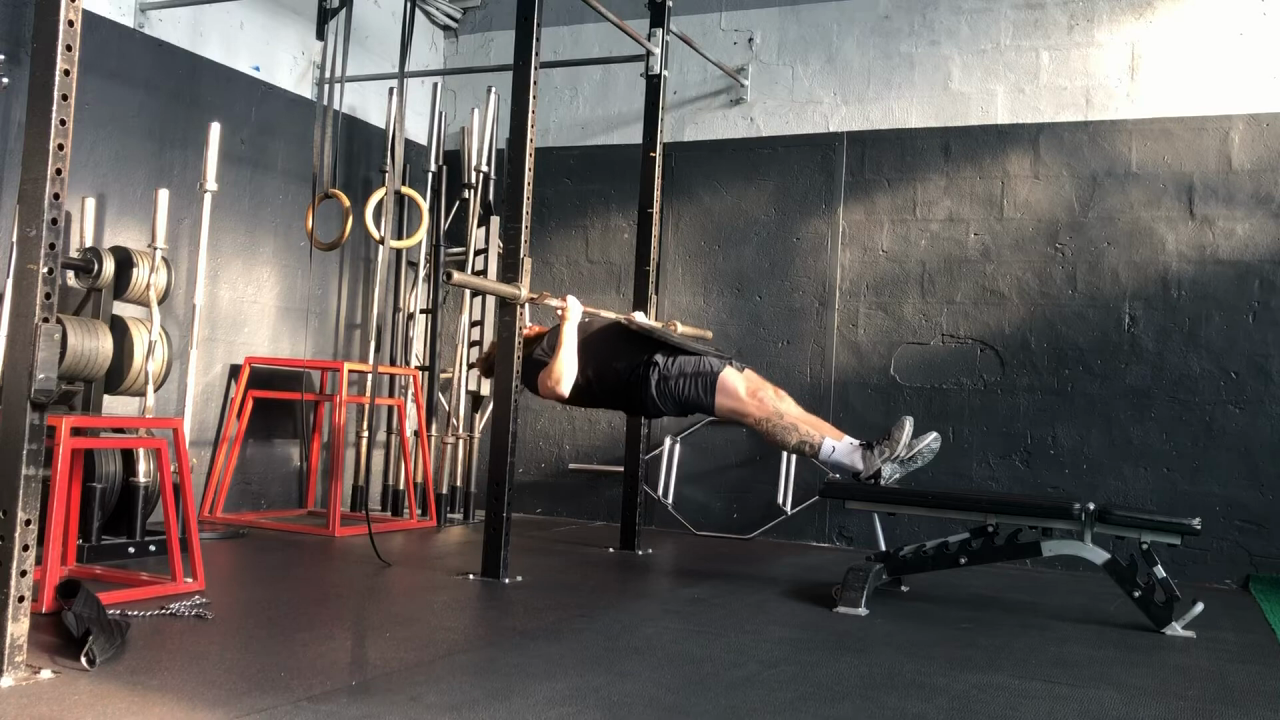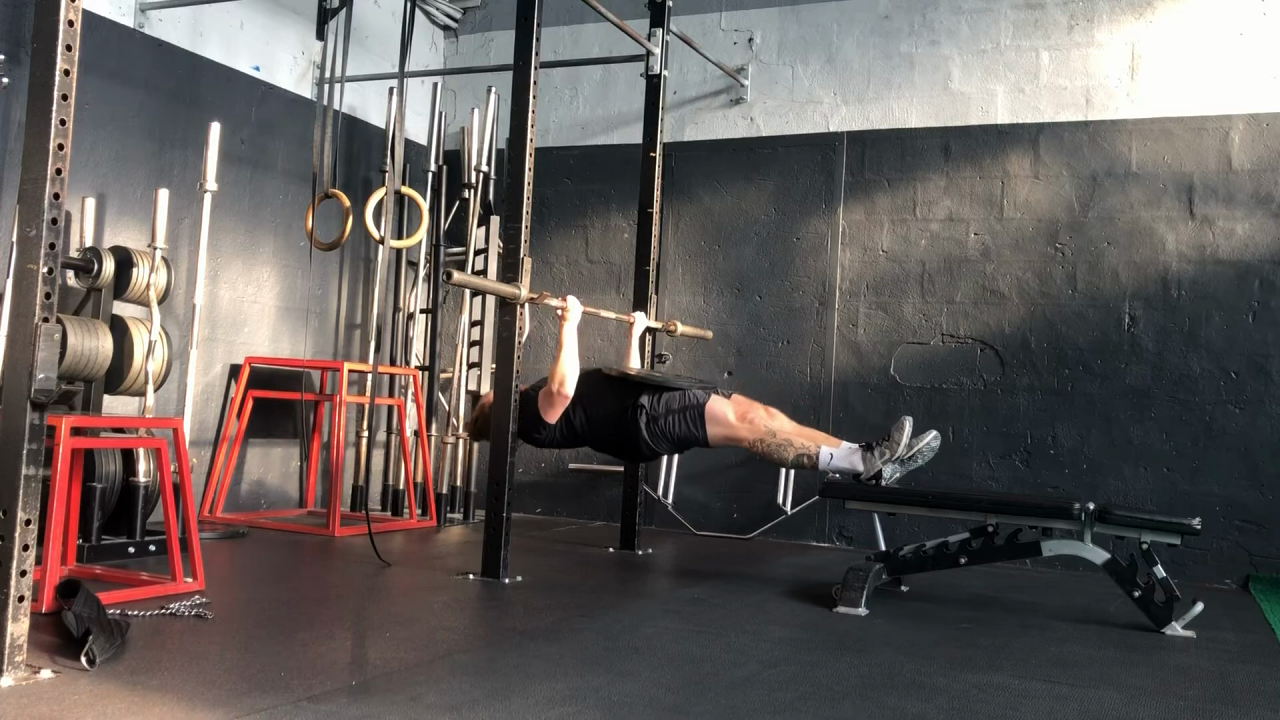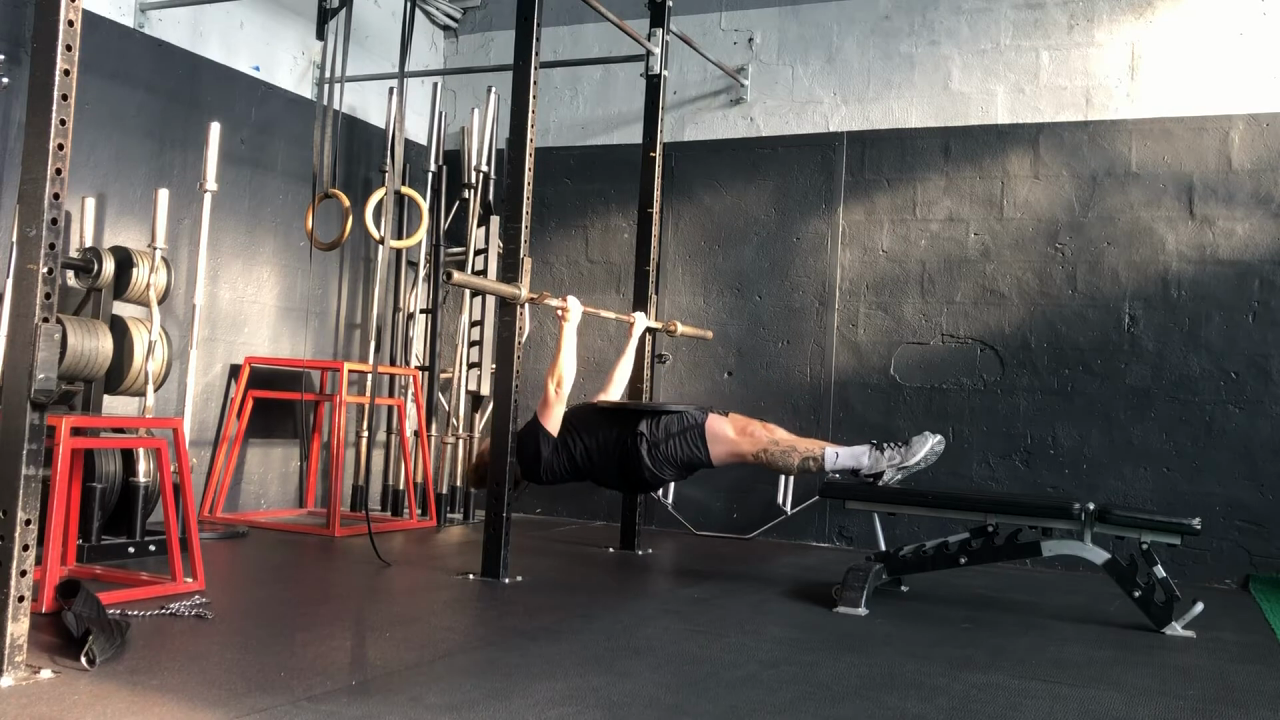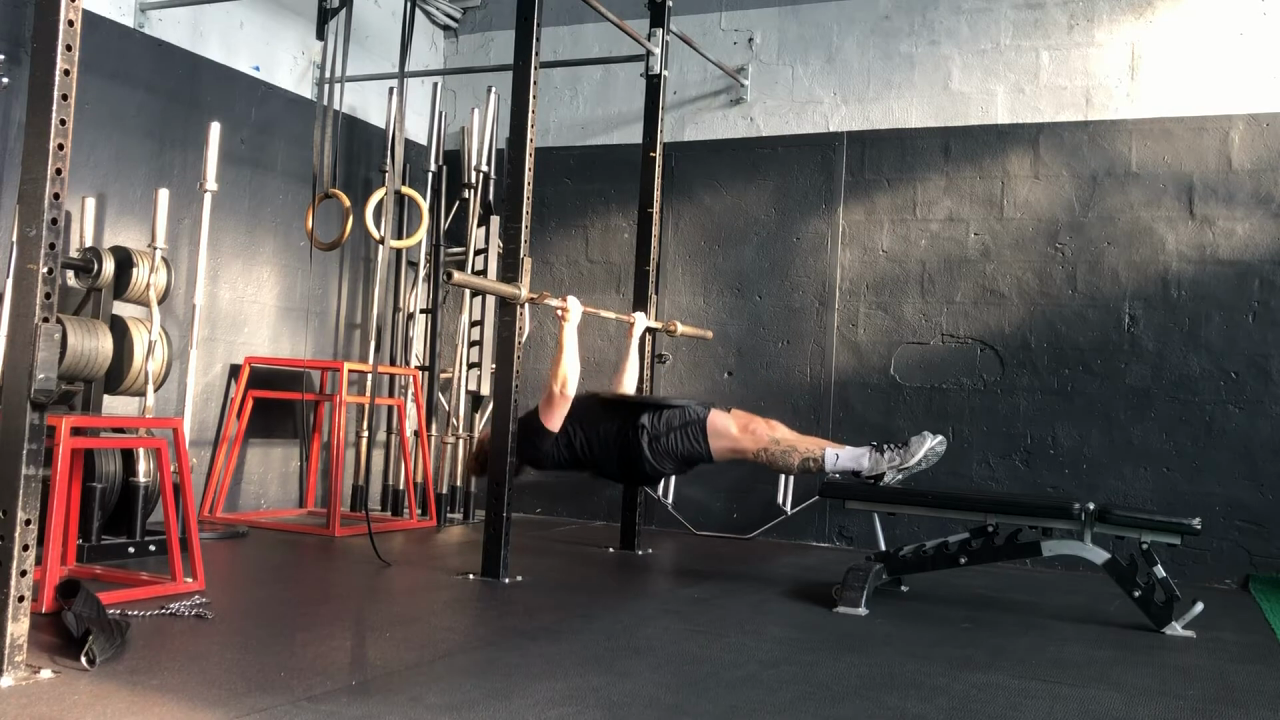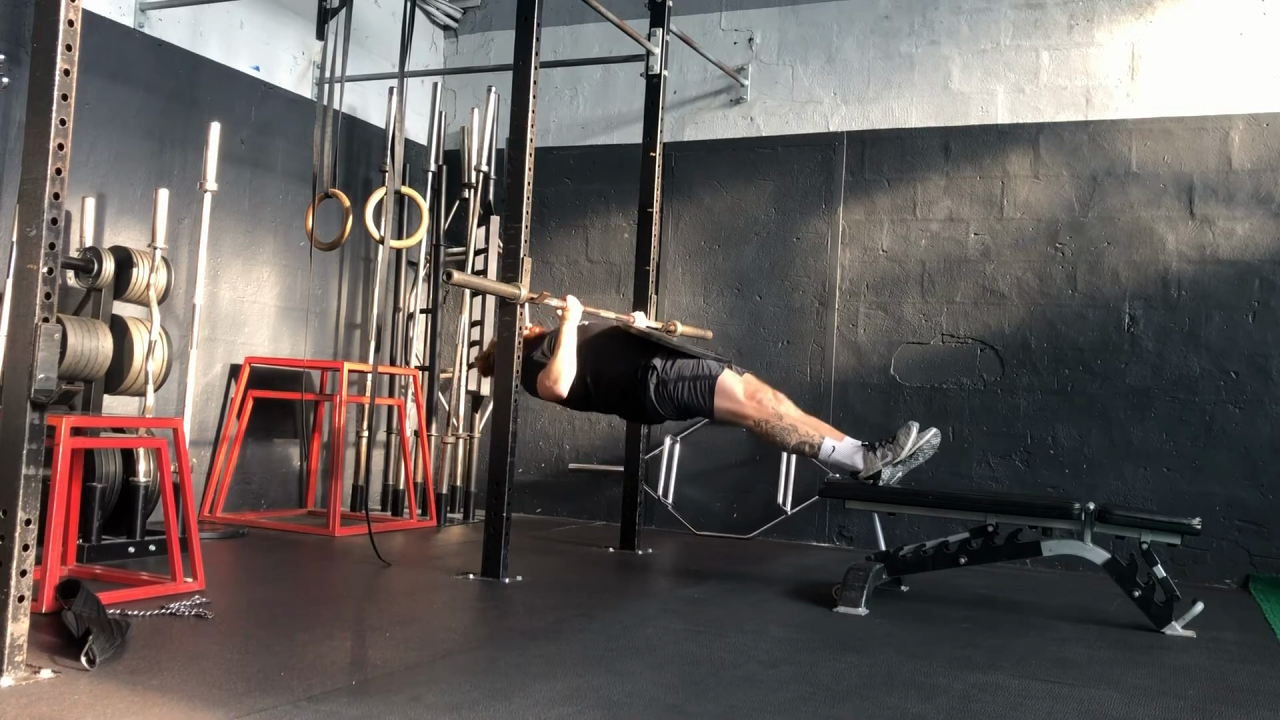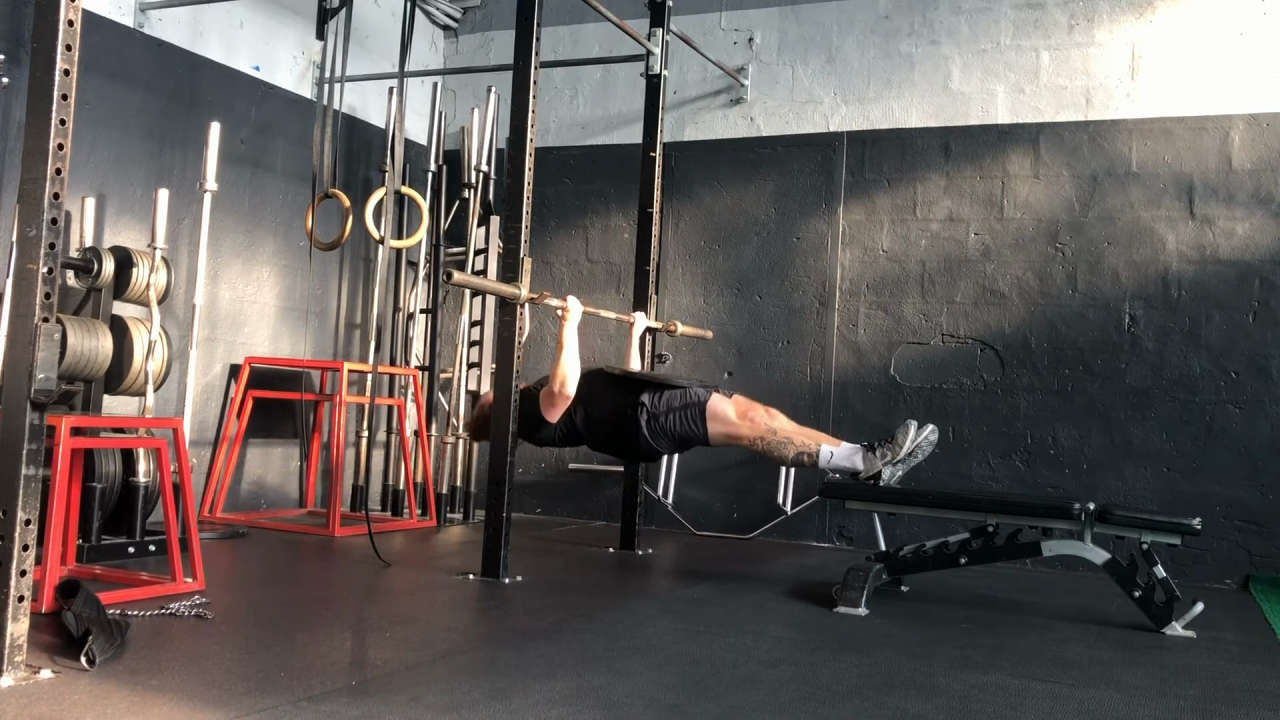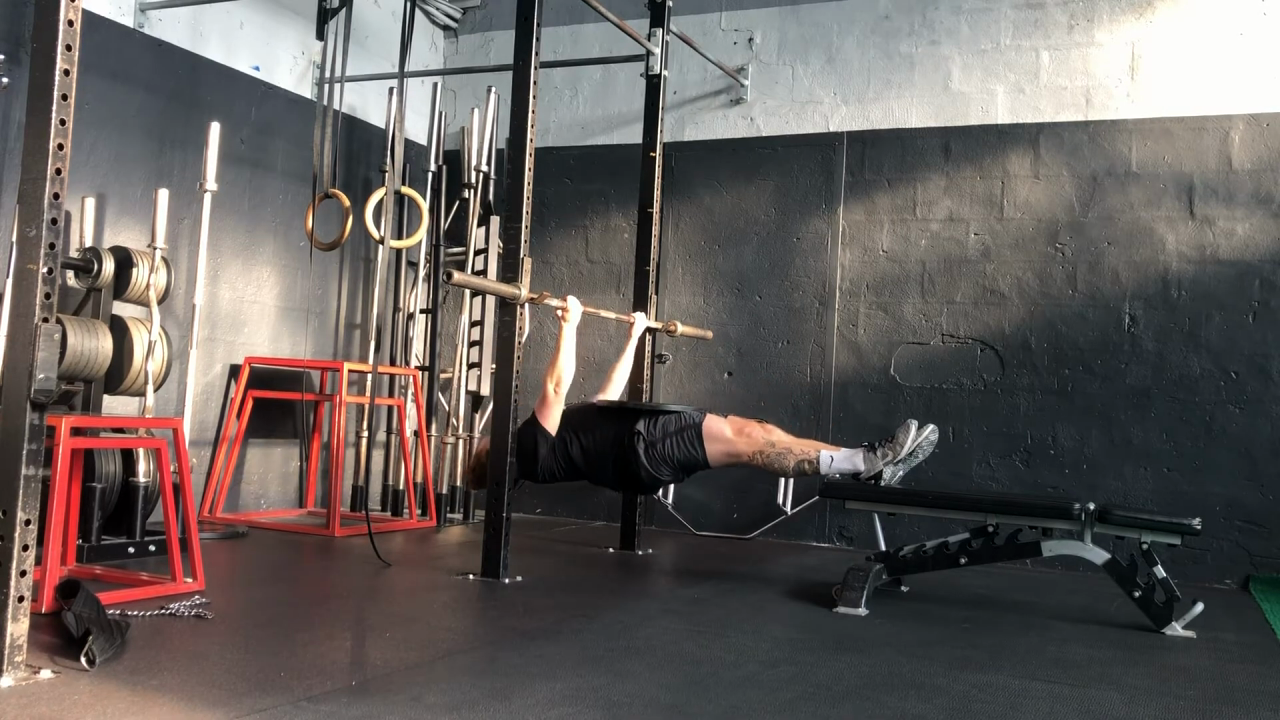
dt=0.7s
person 1, frame 1
left shoulder: (553, 344)
right shoulder: (536, 362)
right elbow: (560, 385)
left wrist: (638, 328)
right wrist: (569, 324)
left hip: (663, 360)
right hip: (652, 375)
left knee: (769, 397)
right knee: (754, 403)
left ankle: (866, 457)
right ankle: (863, 462)
person 1, frame 2
left shoulder: (538, 401)
right shoulder: (532, 419)
left elbow: (627, 383)
right elbow: (563, 389)
left wrist: (635, 335)
right wrist: (568, 326)
left hip: (645, 405)
right hip: (640, 419)
left knee: (761, 415)
right knee: (745, 424)
left ankle: (869, 460)
right ankle: (865, 464)
person 1, frame 3
left shoulder: (539, 446)
right shoulder: (534, 451)
left elbow: (610, 396)
right elbow: (558, 388)
left wrist: (634, 337)
right wrist: (568, 327)
left hip: (644, 434)
right hip: (643, 446)
left knee: (754, 431)
right knee: (748, 438)
left ankle: (872, 462)
right ankle: (872, 461)
person 1, frame 4
left shoulder: (540, 432)
right shoulder: (534, 437)
left elbow: (622, 398)
right elbow: (564, 391)
left wrist: (634, 338)
right wrist: (568, 326)
left hip: (646, 426)
right hip: (643, 438)
left knee: (758, 428)
right knee: (749, 437)
left ankle: (874, 461)
right ankle: (873, 463)
person 1, frame 5
left shoulder: (551, 346)
right shoulder: (533, 362)
right elbow: (559, 386)
left wrist: (636, 331)
right wrist: (569, 324)
left hip: (656, 365)
right hip: (651, 379)
left knee: (761, 397)
right knee: (753, 403)
left ankle: (866, 459)
right ankle: (863, 460)
person 1, frame 6
left shoulder: (539, 400)
right shoulder: (531, 416)
left elbow: (627, 383)
right elbow: (564, 390)
left wrist: (635, 335)
right wrist: (569, 325)
left hip: (644, 406)
right hip: (640, 419)
left knee: (756, 412)
right knee: (744, 421)
left ankle: (867, 459)
right ankle: (864, 462)
person 1, frame 7
left shoulder: (543, 442)
right shoulder: (532, 448)
left elbow: (609, 396)
right elbow: (557, 388)
left wrist: (633, 338)
right wrist: (568, 326)
left hip: (640, 437)
right hip: (639, 448)
left knee: (753, 432)
right knee: (743, 438)
left ankle: (867, 462)
right ankle: (866, 464)
